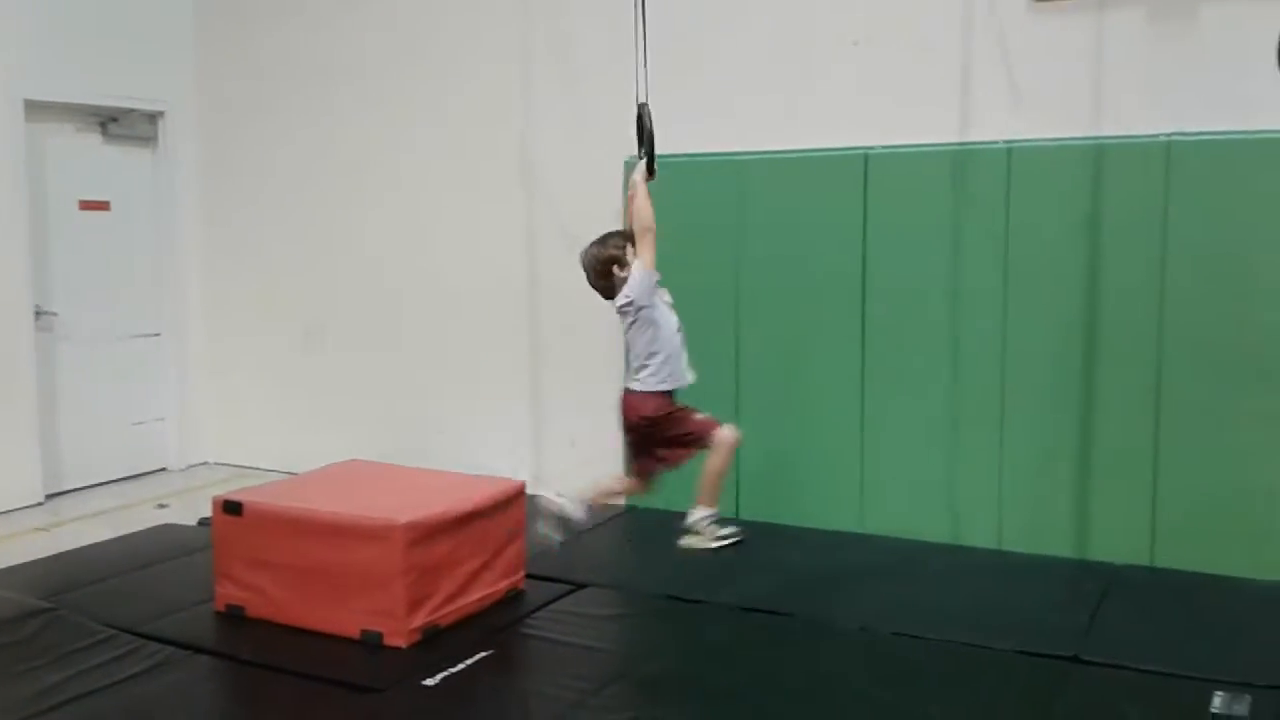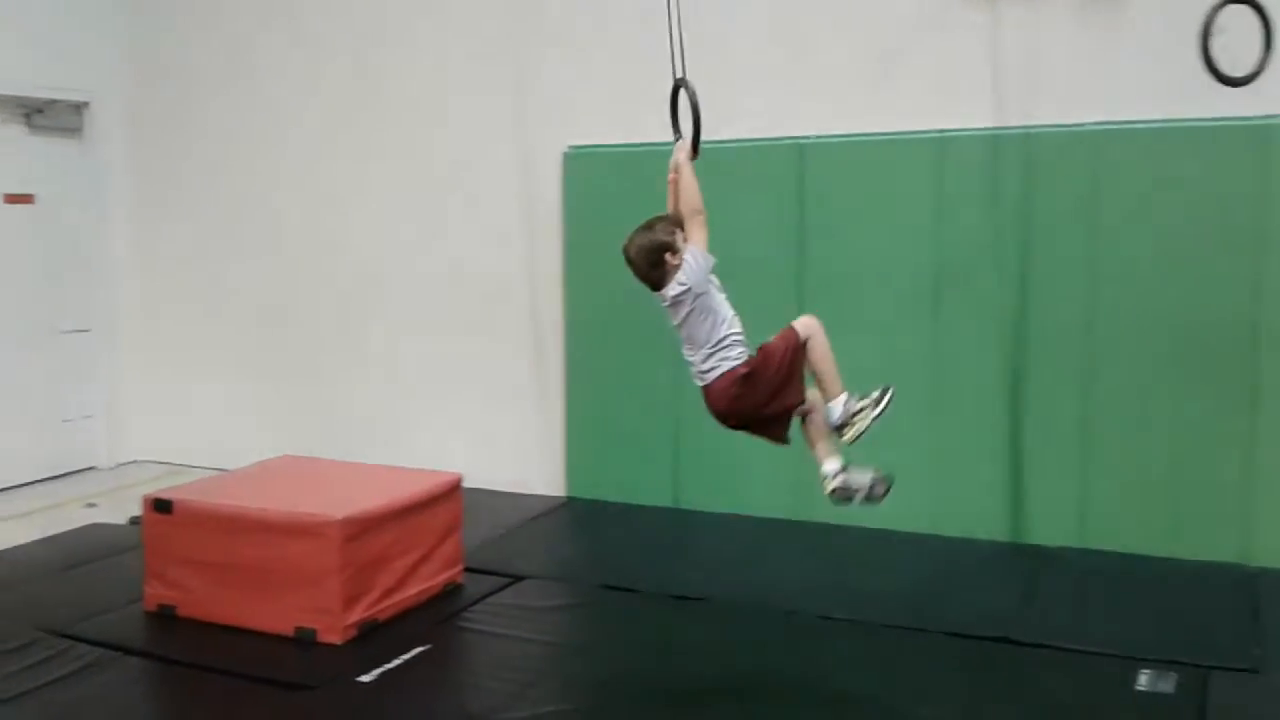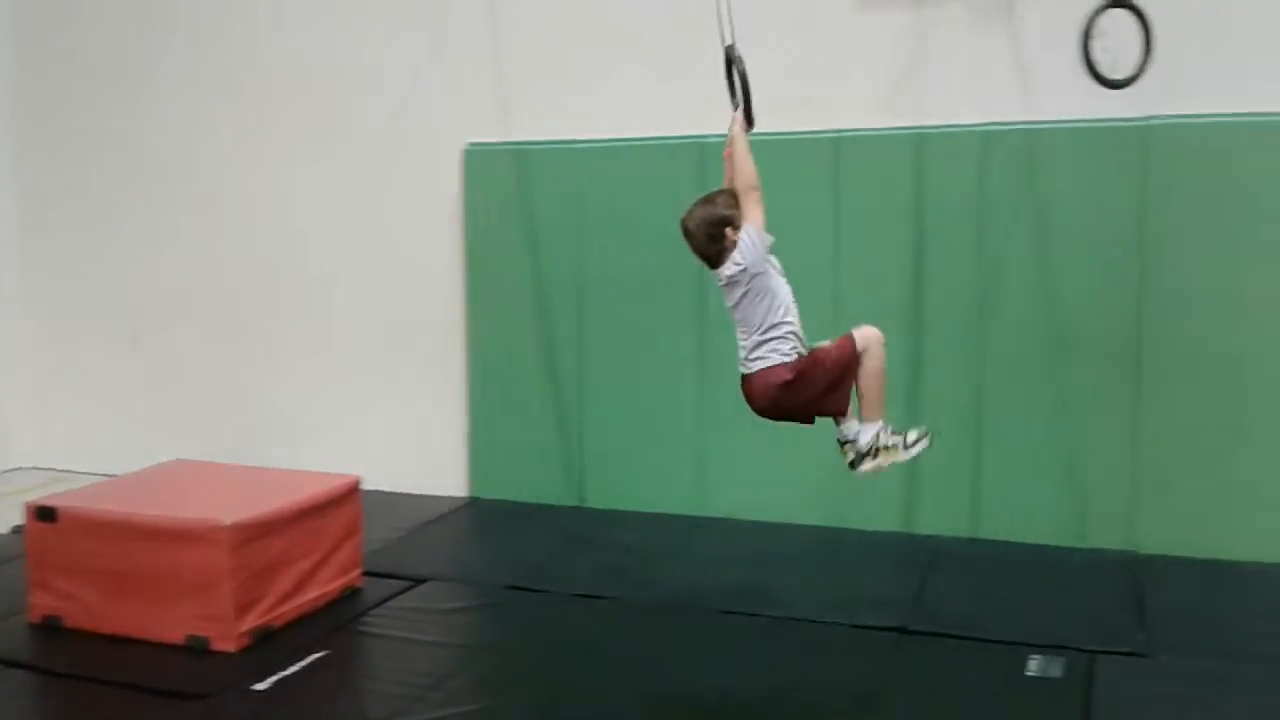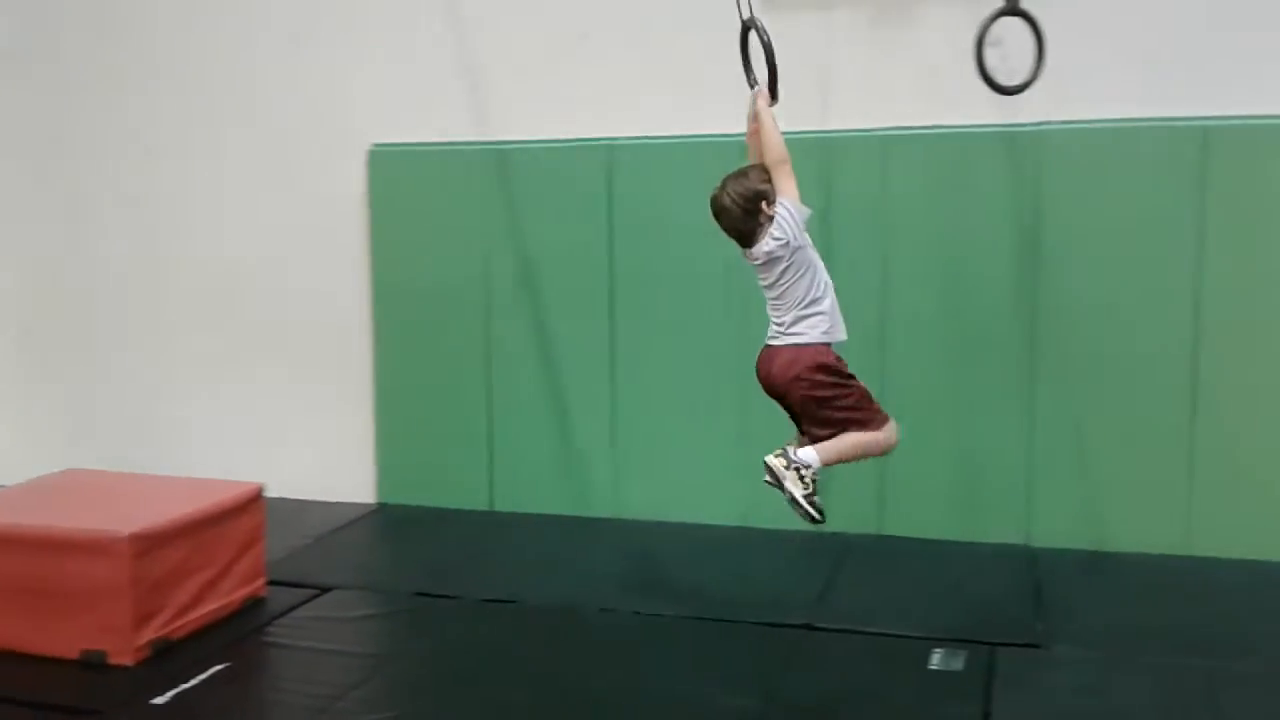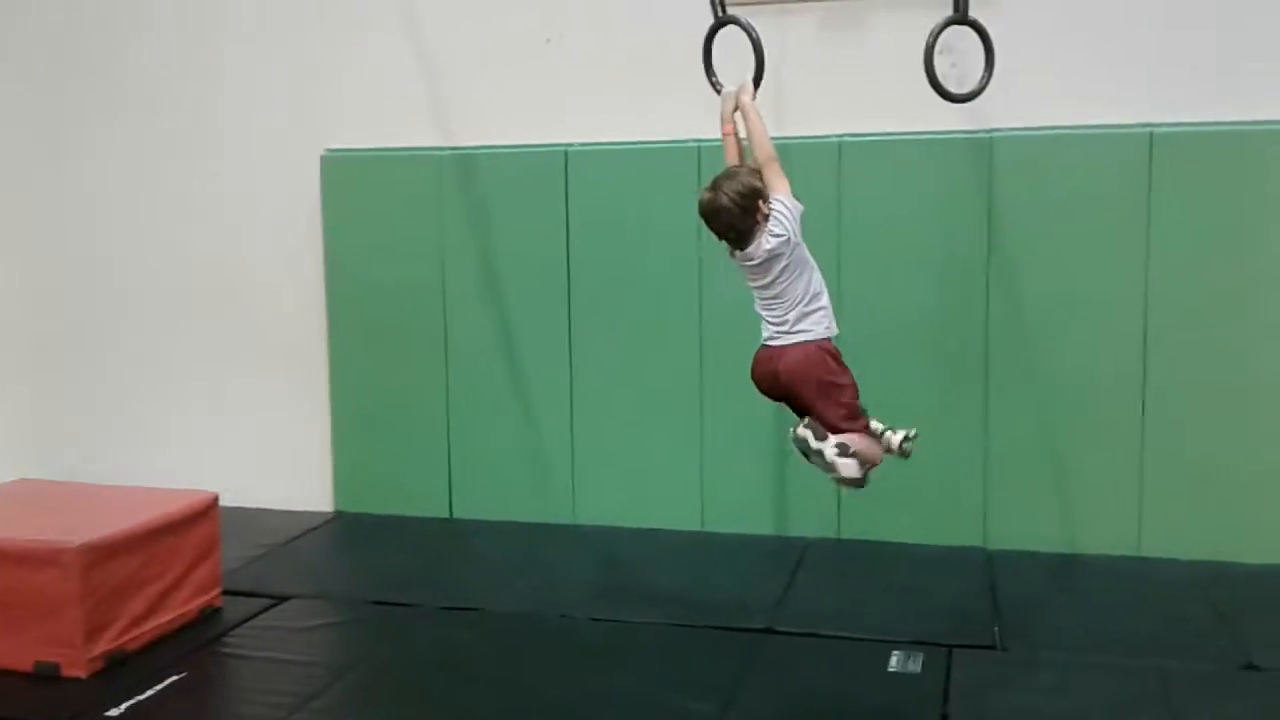
dt=0.3s
person 1, frame 1
left shoulder: (639, 295)
right shoulder: (638, 294)
left elbow: (637, 236)
right elbow: (646, 234)
left wrist: (638, 187)
right wrist: (638, 184)
left hip: (645, 400)
right hip: (650, 404)
left knee: (638, 480)
right knee: (725, 438)
left ankle: (570, 506)
right ankle: (701, 521)
person 1, frame 2
left shoulder: (673, 289)
right shoulder: (690, 280)
left elbow: (680, 216)
right elbow: (694, 213)
left wrist: (675, 173)
right wrist: (684, 161)
left hip: (723, 391)
right hip: (738, 383)
left knee: (809, 395)
right knee: (808, 325)
left ankle: (835, 474)
right ankle: (841, 412)
person 1, frame 3
left shoulder: (727, 268)
right shoulder: (748, 261)
left elbow: (738, 197)
right elbow: (748, 196)
left wrist: (733, 146)
right wrist: (738, 134)
left hip: (760, 383)
right hip: (777, 384)
left knee: (834, 351)
right knee: (869, 338)
left ankle: (852, 433)
right ankle: (870, 441)
person 1, frame 4
left shoulder: (756, 245)
right shoulder: (784, 234)
left elbow: (761, 172)
right elbow: (780, 164)
left wrist: (753, 119)
right wrist: (763, 109)
left hip: (774, 360)
right hip: (803, 361)
right knee: (884, 436)
left ankle: (796, 466)
right ankle: (799, 461)
person 1, frame 5
left shoulder: (739, 246)
right shoulder: (780, 233)
left elbow: (737, 171)
right elbow: (768, 163)
left wrist: (727, 115)
right wrist: (747, 103)
left hip: (766, 363)
right hip: (805, 356)
right knee: (862, 453)
left ankle: (870, 432)
right ankle: (824, 439)
